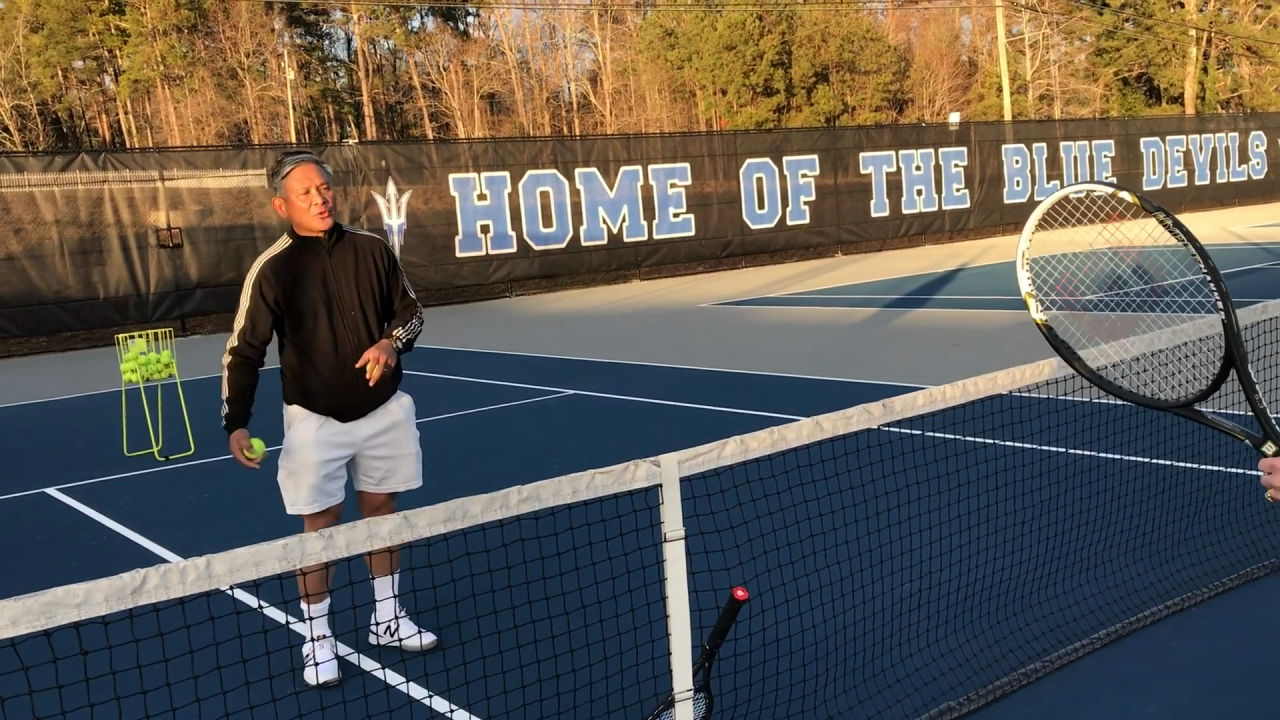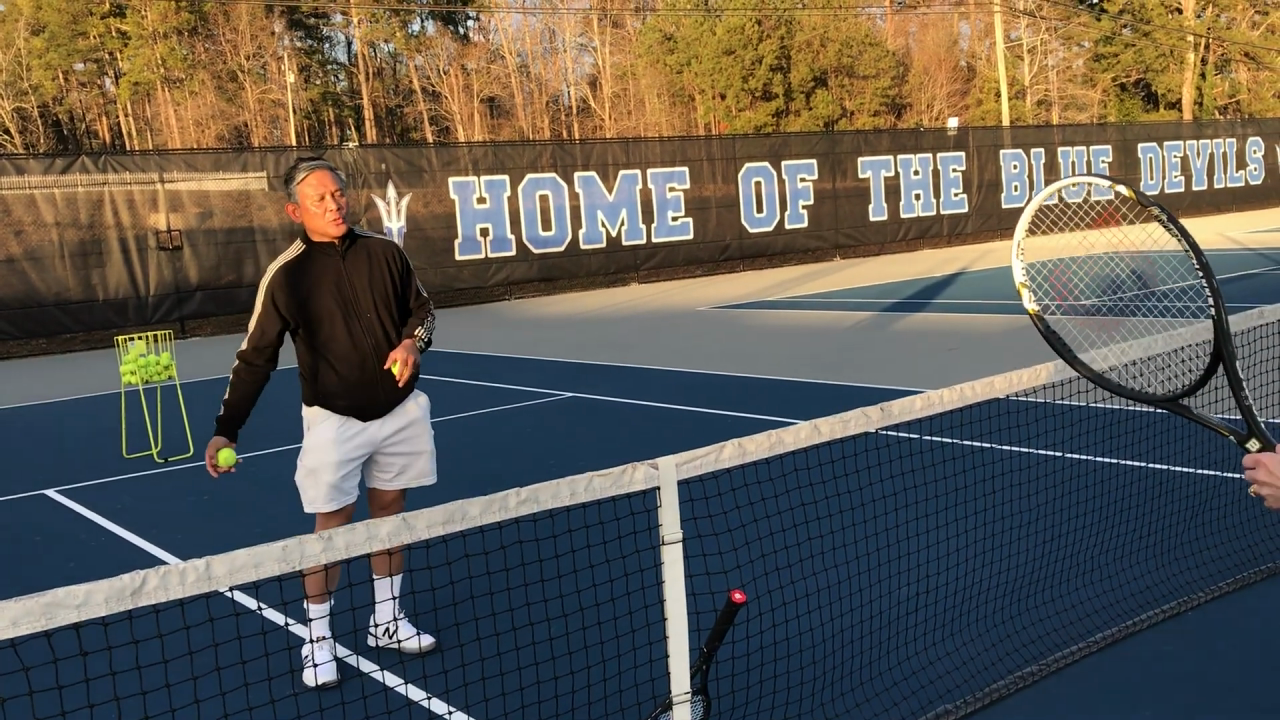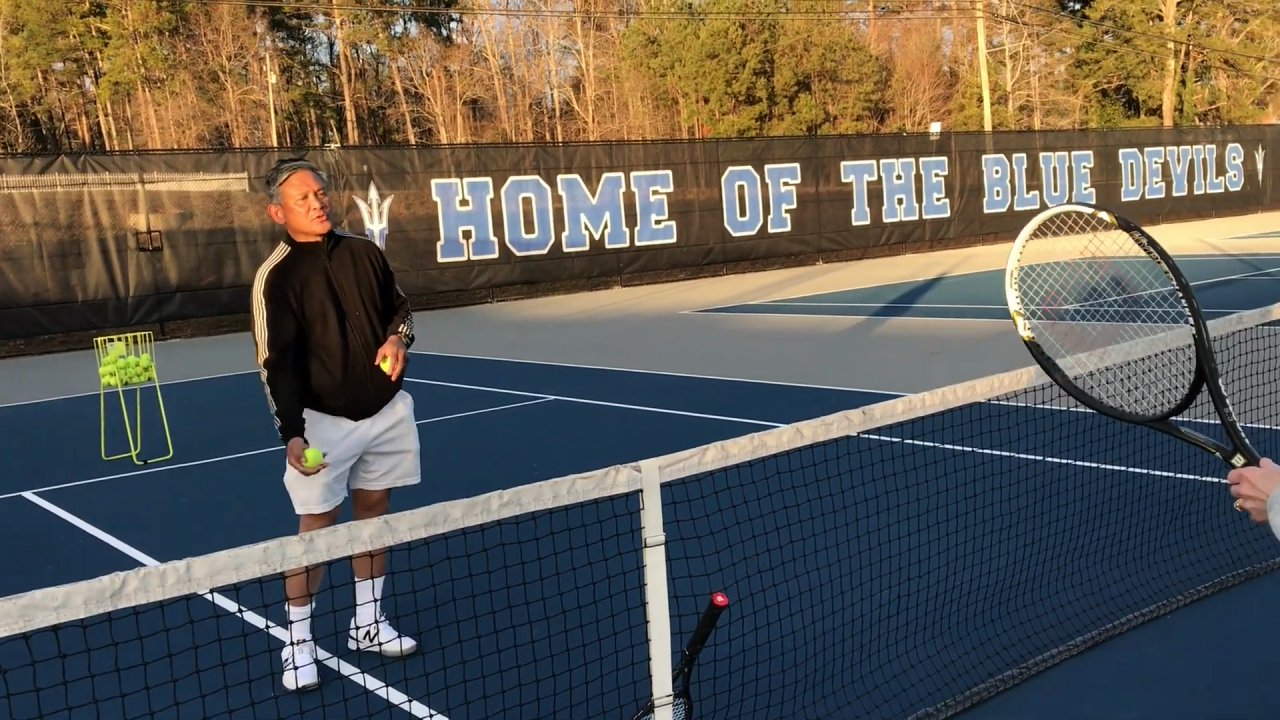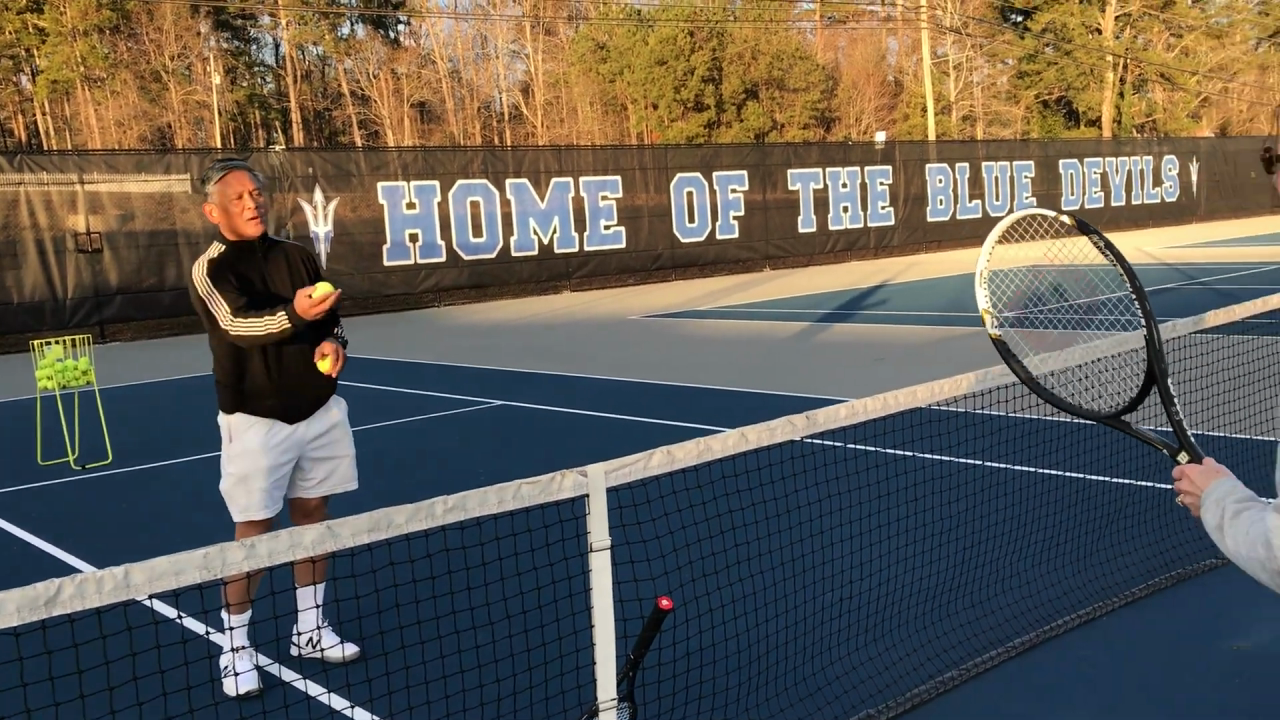
dt=0.3s
person 1, frame 1
left shoulder: (373, 250)
right shoulder: (271, 271)
left elbow: (410, 312)
right elbow: (242, 352)
left wrist: (392, 344)
right wrist: (236, 423)
left hip: (384, 409)
right hip: (316, 419)
left knee: (382, 511)
right knee: (321, 527)
left ankle: (388, 618)
right ankle: (317, 638)
person 1, frame 2
left shoulder: (385, 252)
right shoulder: (286, 276)
left elbow: (422, 309)
right elbow: (255, 358)
left wrist: (414, 342)
right wrist: (226, 429)
left hip: (400, 409)
right hip: (335, 420)
left knee: (389, 511)
right knee: (331, 526)
left ankle: (387, 619)
right ankle: (318, 638)
person 1, frame 3
left shoulder: (365, 252)
right shoulder: (276, 276)
left elbow: (398, 308)
right elbow: (275, 362)
left wrist: (398, 339)
right wrist: (292, 433)
left hip: (385, 406)
right hip: (324, 419)
left knee: (373, 510)
right knee: (317, 527)
left ankle: (368, 622)
right ankle: (297, 639)
person 1, frame 4
left shoulder: (298, 256)
right shoulder: (211, 269)
left elbow: (329, 316)
right elbow: (237, 325)
left wrist: (334, 341)
right wrist: (295, 315)
left hip: (319, 411)
right hip: (256, 421)
left knee: (312, 516)
right knee: (254, 532)
left ankle: (310, 628)
right ankle: (236, 646)
